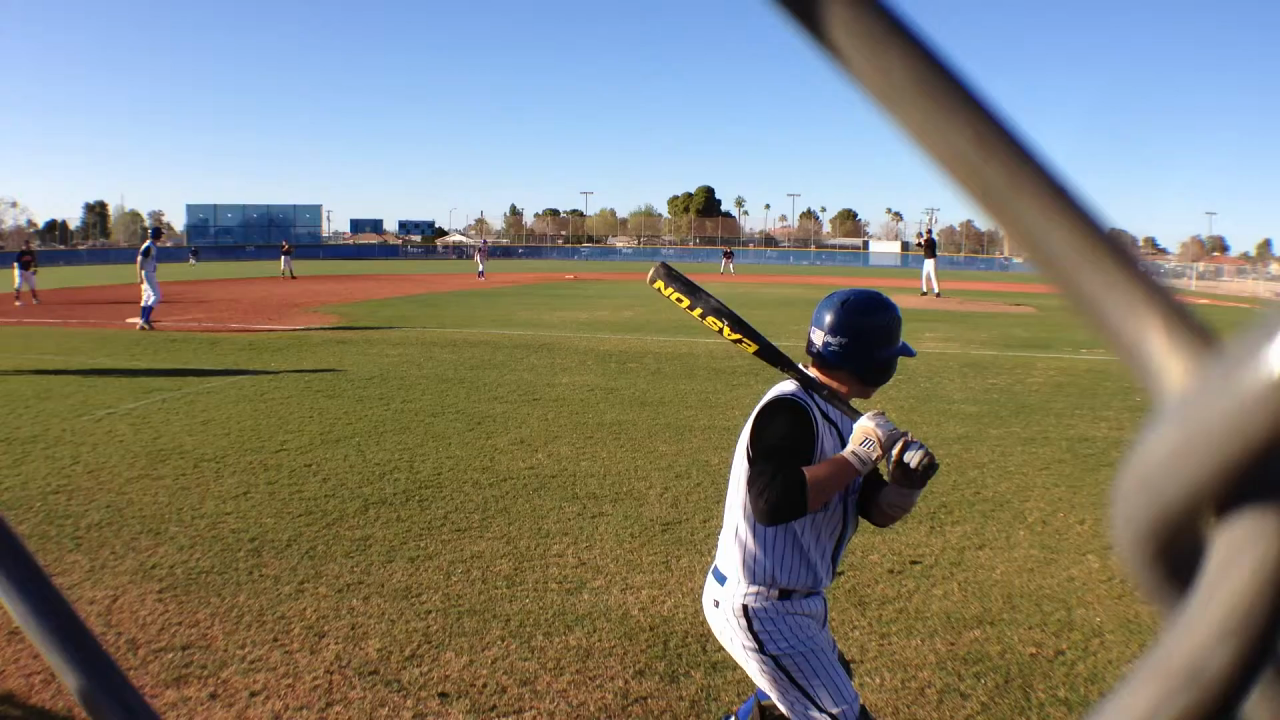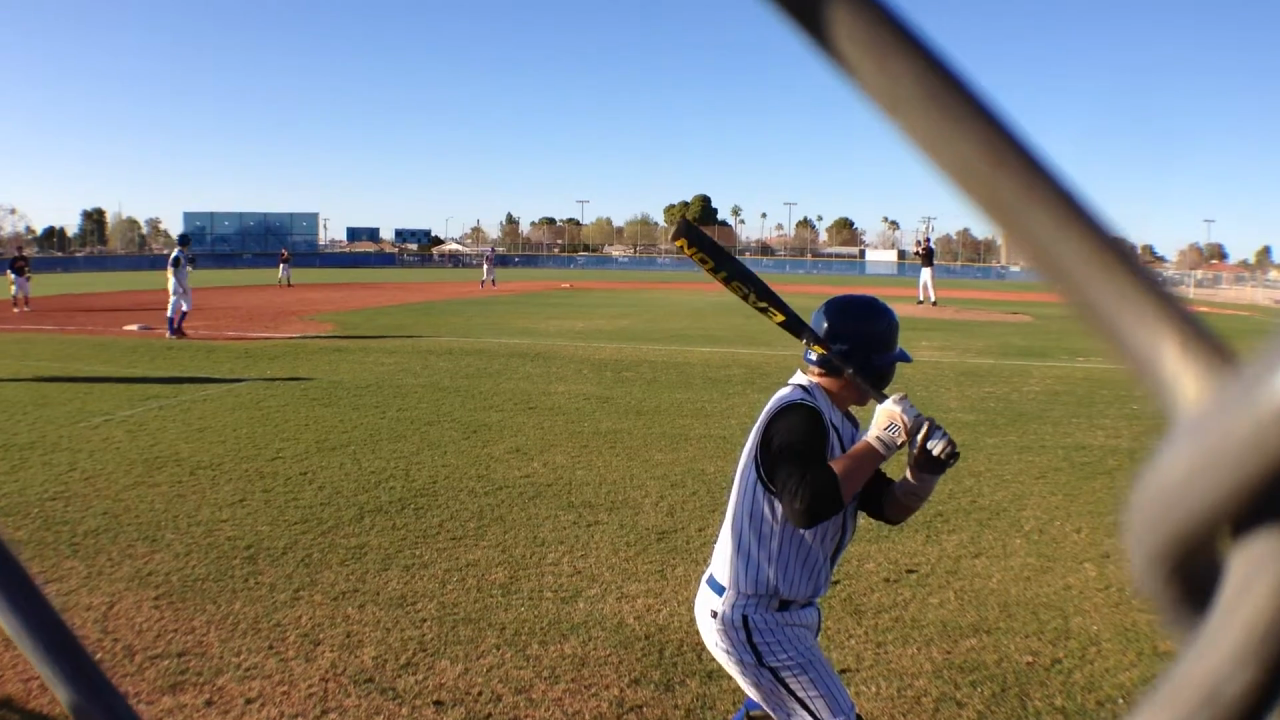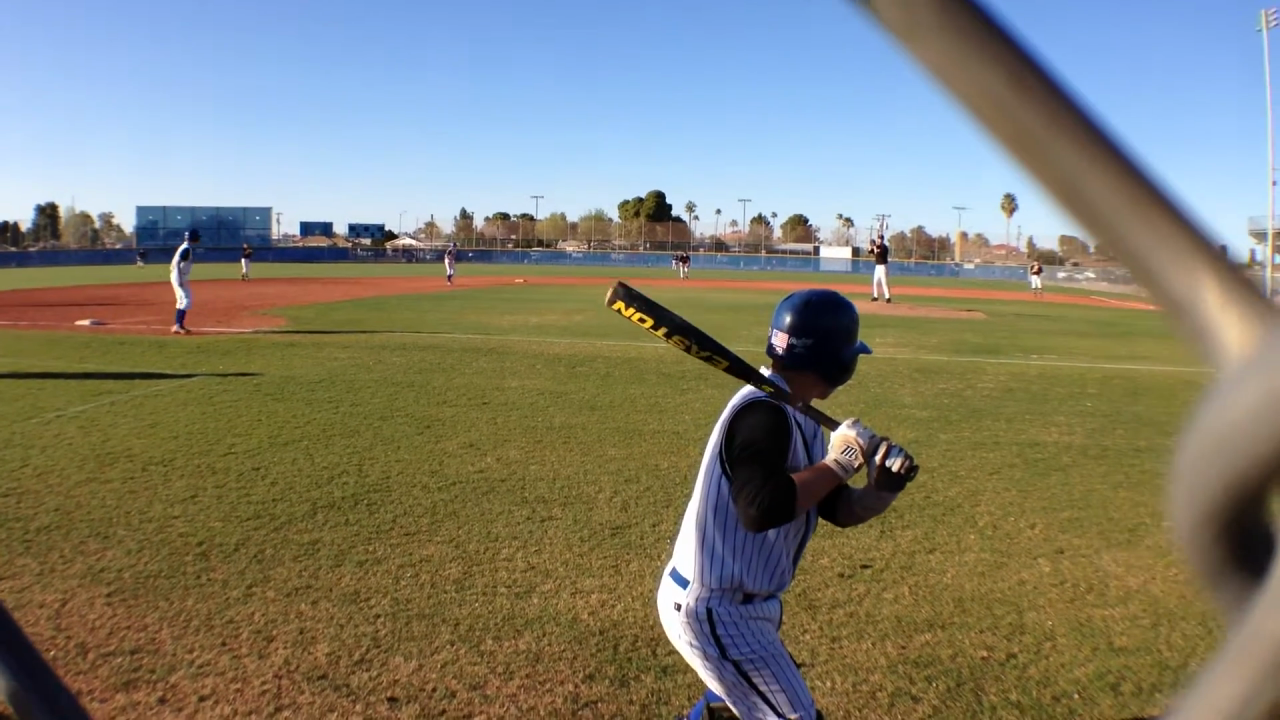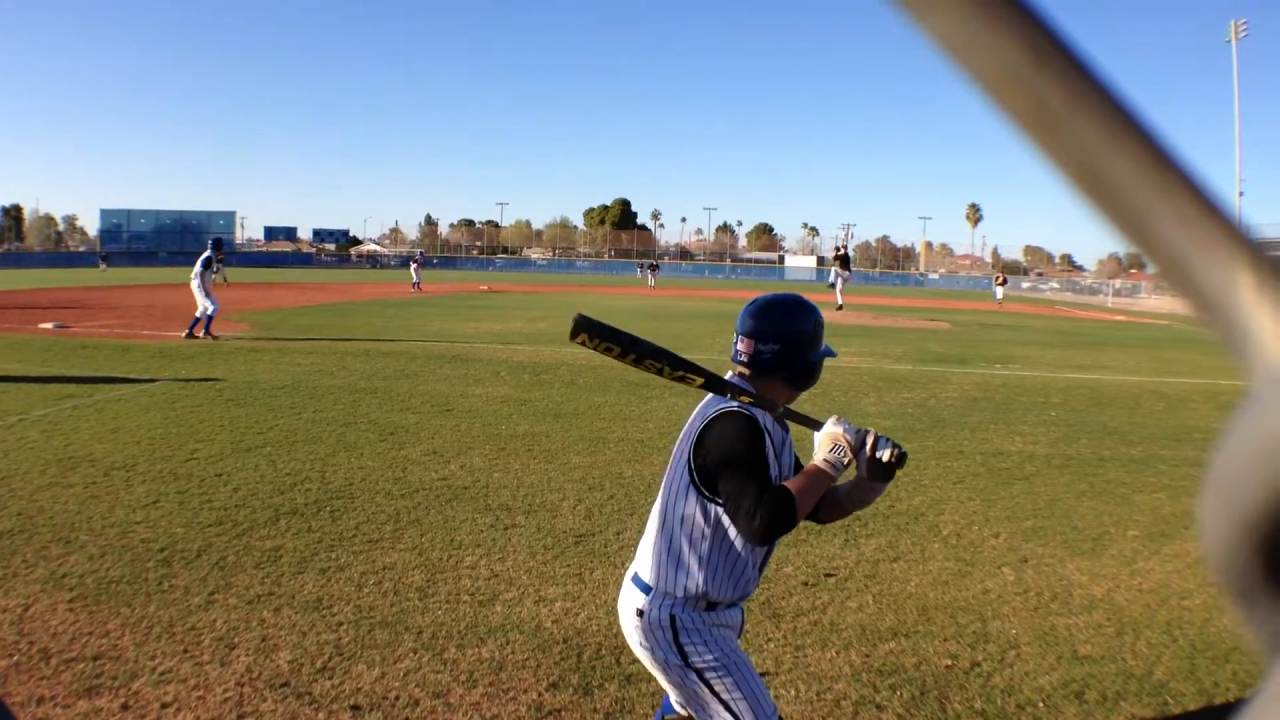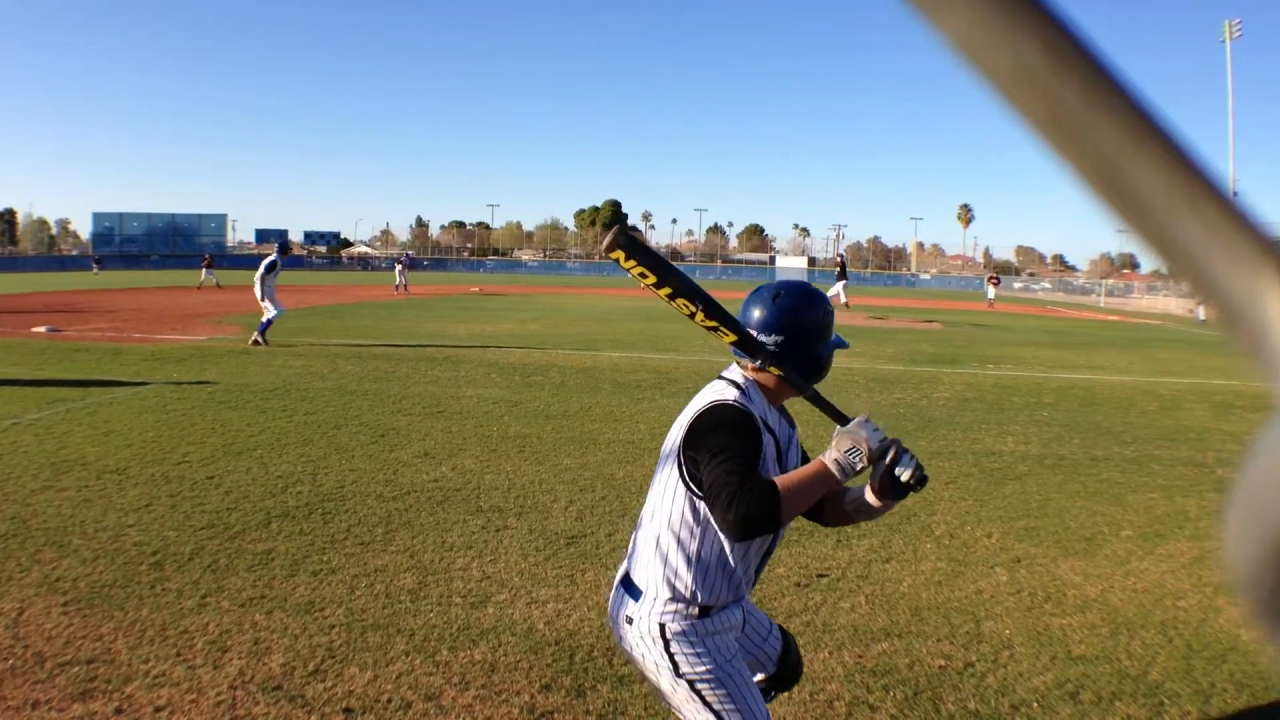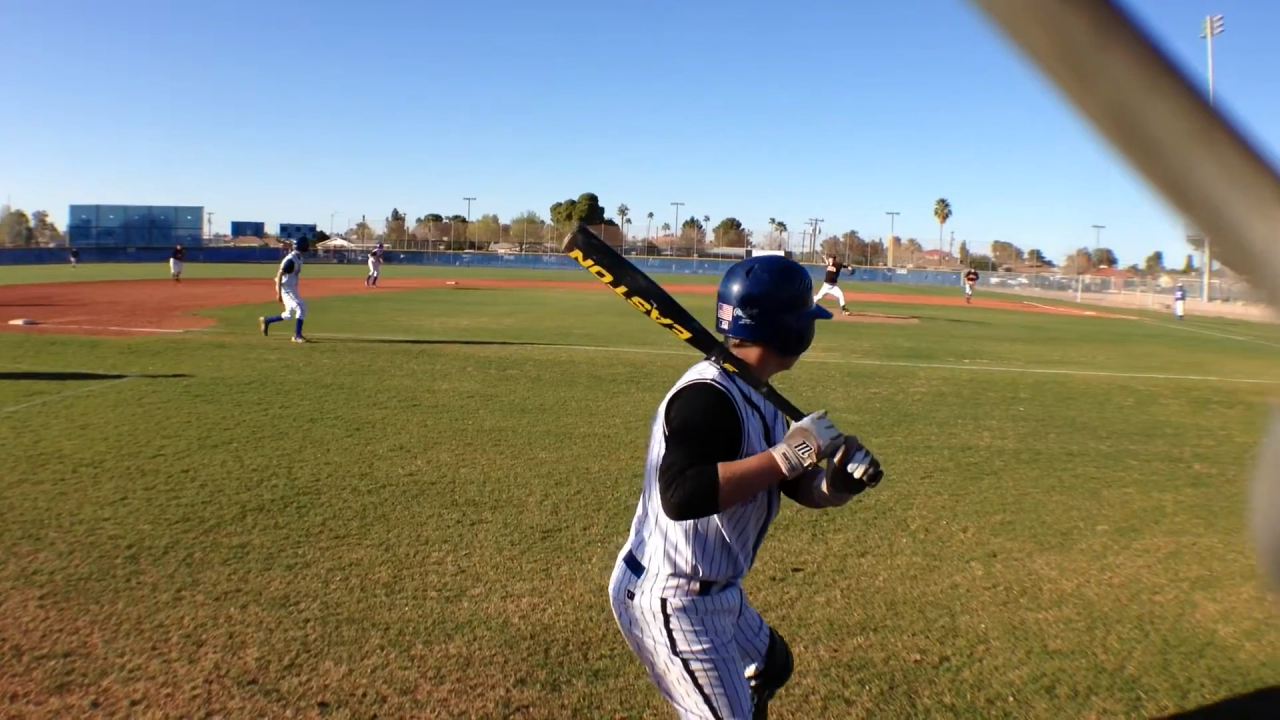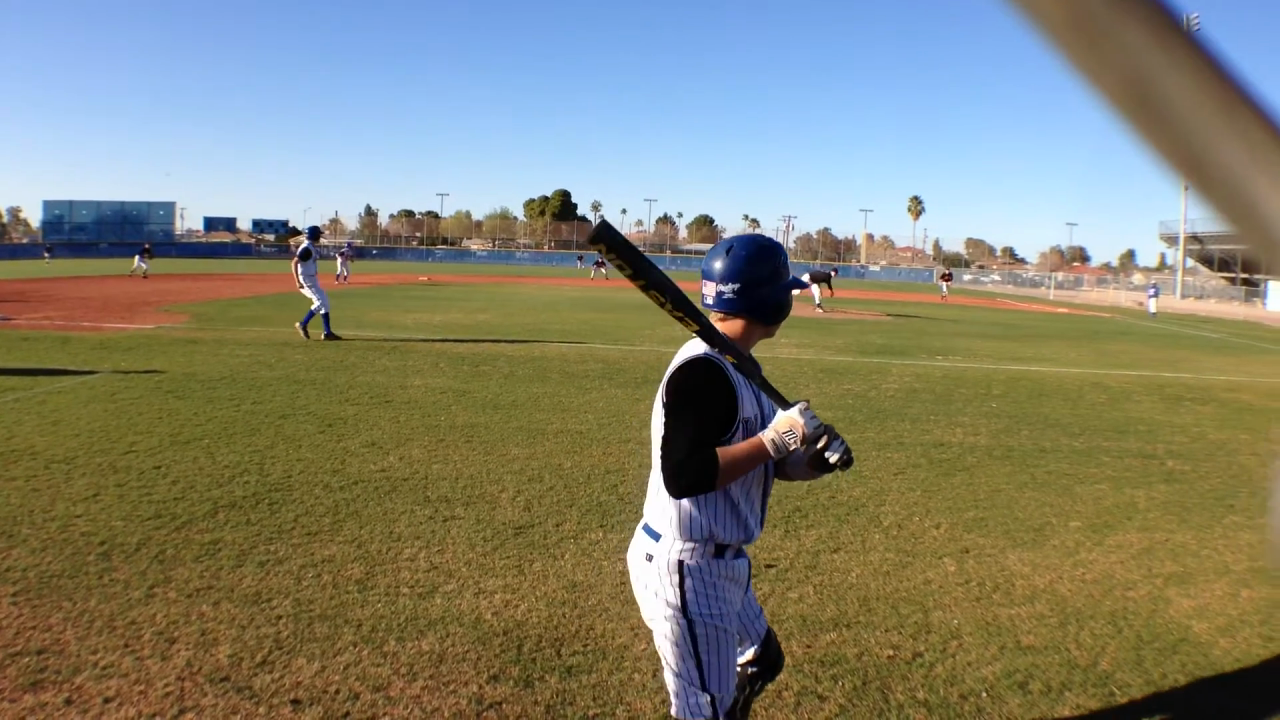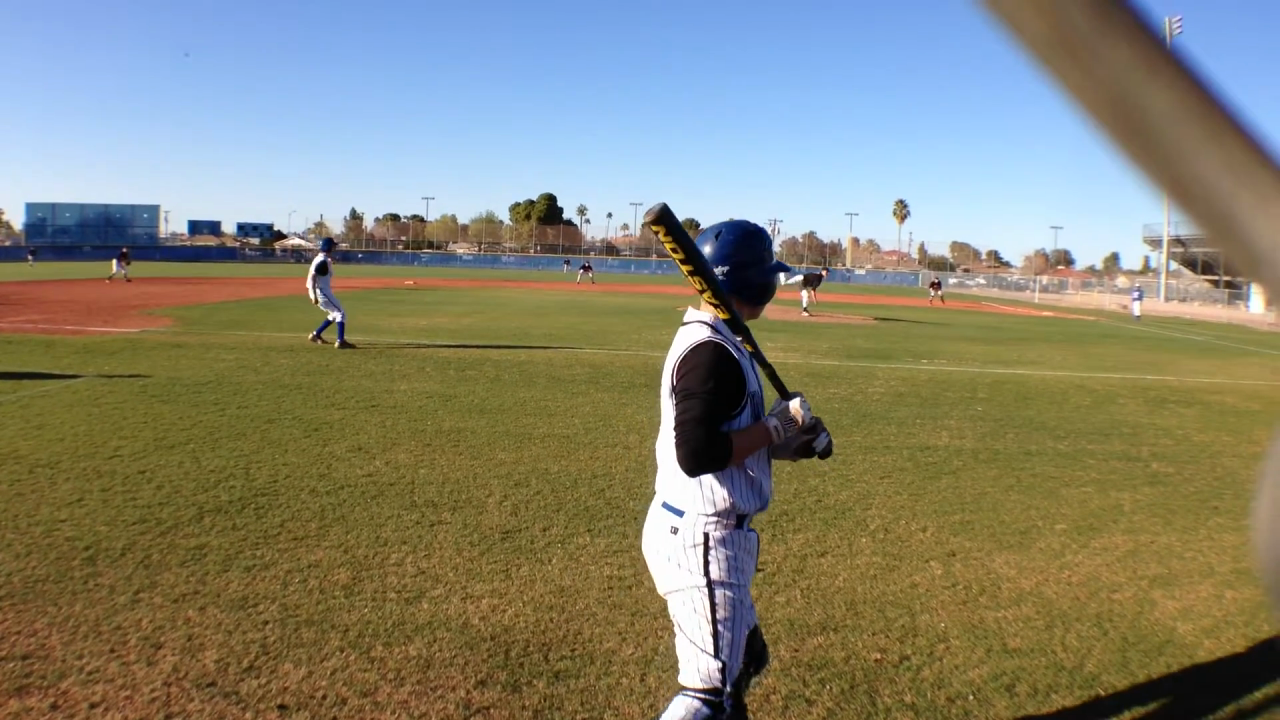
dt=0.7s
person 1, frame 1
left shoulder: (842, 414)
right shoulder: (791, 409)
left elbow: (878, 512)
right elbow: (771, 504)
left wrist: (904, 484)
right wrist: (857, 455)
left hip: (791, 598)
right hip: (759, 606)
person 1, frame 2
left shoulder: (836, 420)
right shoulder: (799, 415)
left elbow: (888, 507)
right elbow: (808, 506)
left wrist: (923, 473)
right wrist: (880, 441)
left hip: (769, 607)
right hip: (754, 617)
person 1, frame 3
left shoulder: (794, 414)
right shoulder: (765, 411)
left elbow: (837, 509)
right elbow: (759, 508)
left wrist: (880, 489)
right wrist: (839, 462)
left hip: (725, 601)
right hip: (716, 610)
person 1, frame 4
left shoulder: (760, 419)
right shoulder: (734, 422)
left elbow: (817, 506)
right elbow: (761, 522)
left wrist: (870, 481)
right wrist: (828, 461)
left hip: (680, 605)
right hip: (677, 618)
person 1, frame 5
left shoulder: (769, 415)
right shoulder: (726, 417)
left elbow: (820, 506)
right elbow: (741, 517)
left wrist: (878, 496)
right wrist: (838, 461)
left hip: (713, 606)
right hip: (671, 621)
left knee: (781, 665)
person 1, frame 6
left shoulder: (758, 393)
right shoulder: (707, 395)
left elbow: (802, 487)
right elbow: (681, 496)
left wrist: (839, 481)
right wrist: (787, 455)
left hip: (711, 591)
right hip: (672, 601)
left knee: (769, 668)
person 1, frame 7
left shoulder: (736, 365)
right shoulder: (703, 369)
left elbow: (766, 461)
right elbow: (682, 476)
left wrist: (814, 459)
right wrist: (776, 438)
left hip: (716, 562)
right hip: (685, 567)
left knee: (759, 663)
person 1, frame 8
left shoulder: (707, 340)
right shoulder: (711, 351)
right elbow: (697, 455)
left wrist: (794, 443)
right wrist: (777, 424)
left hip: (692, 531)
right hip: (703, 539)
left knee: (744, 659)
